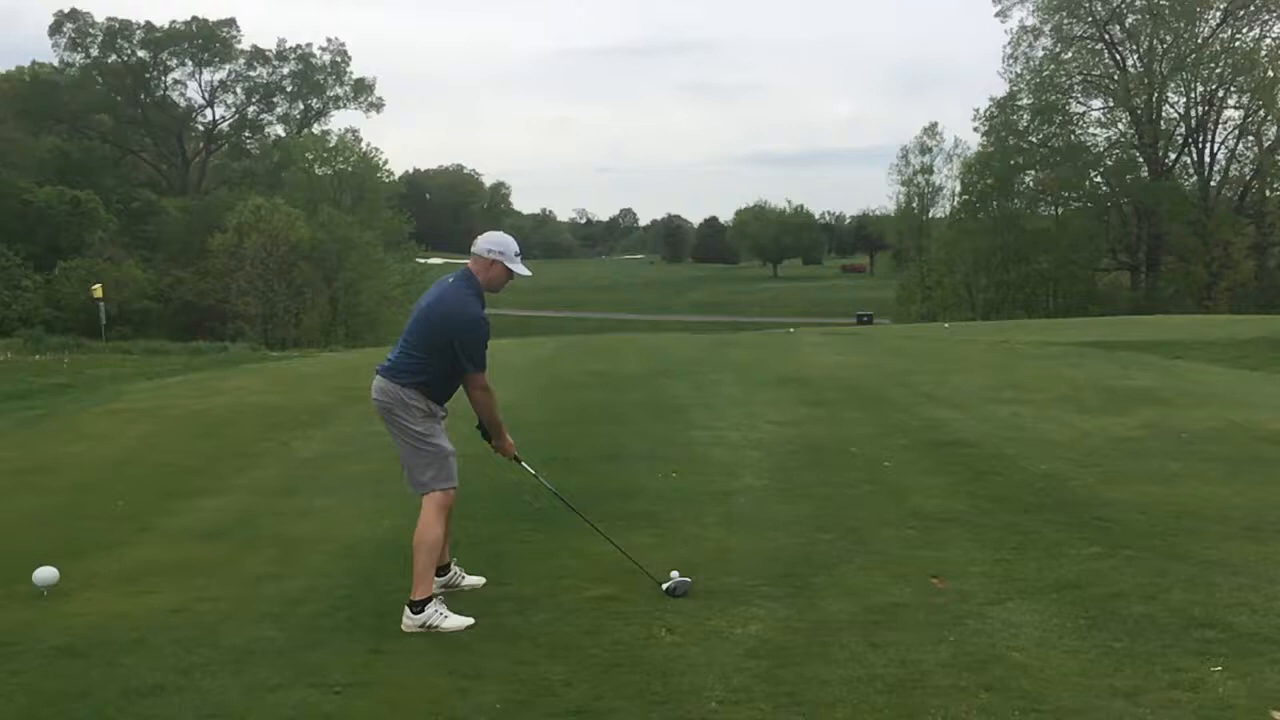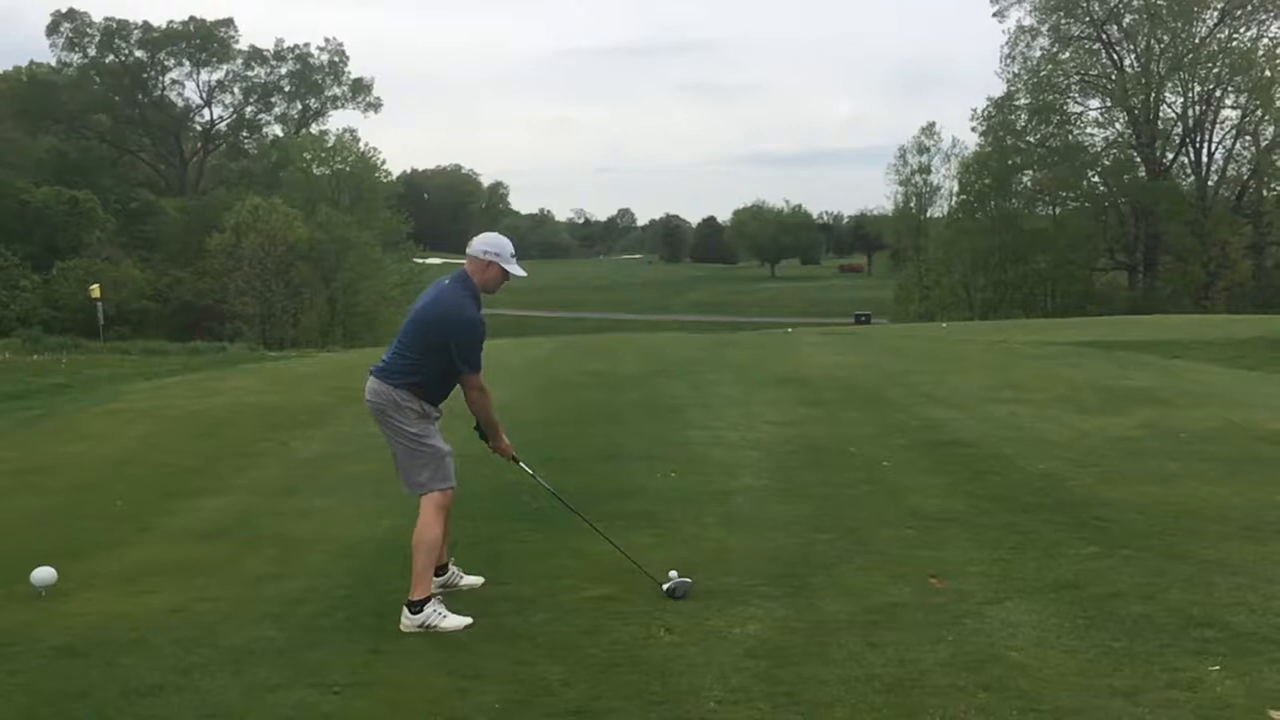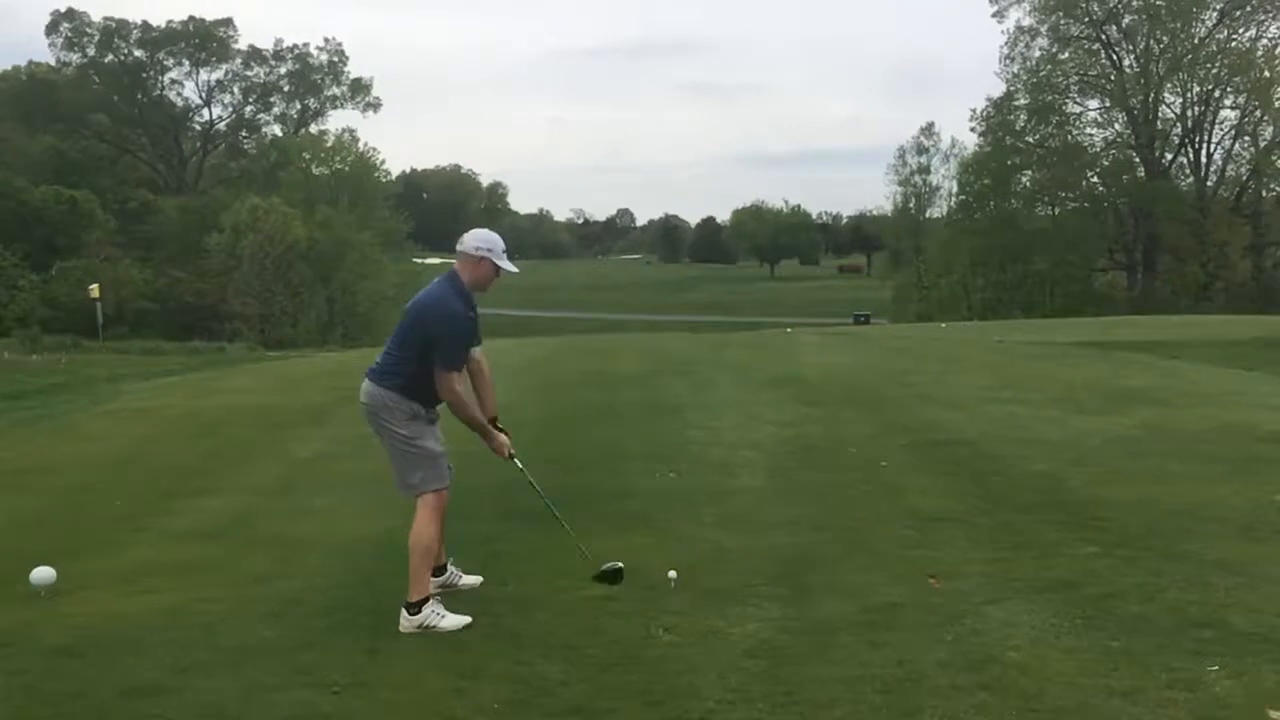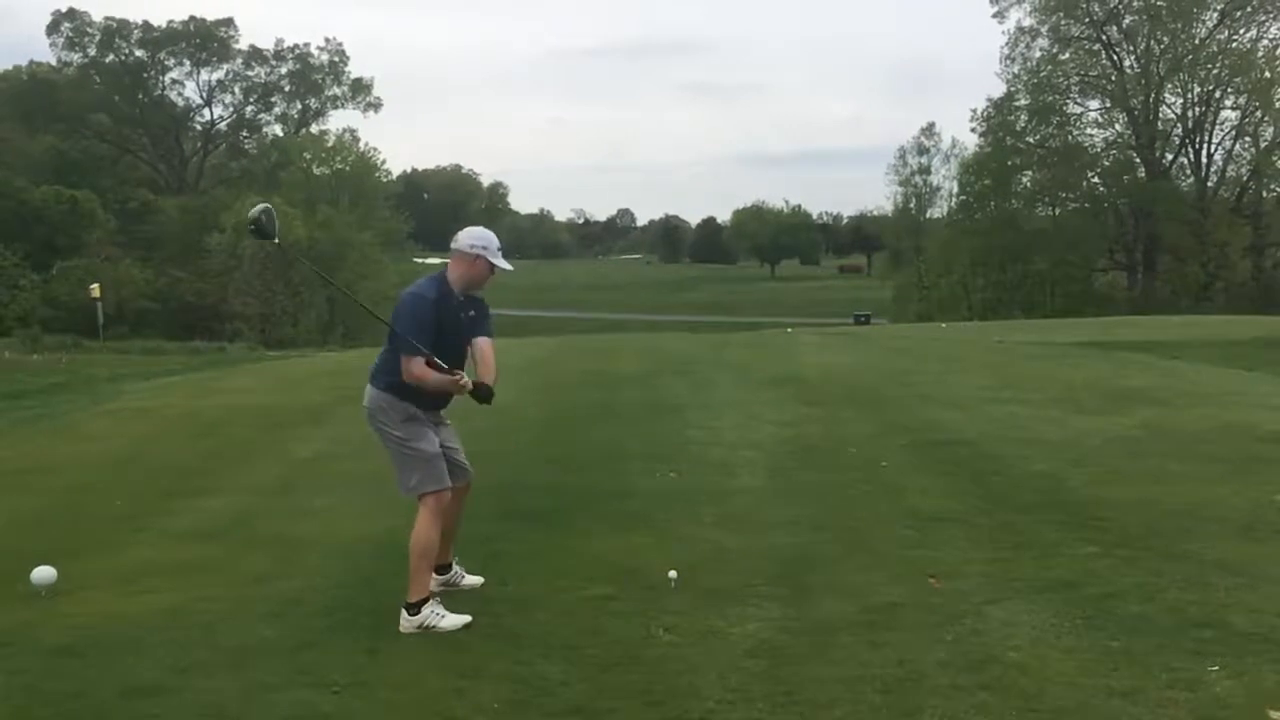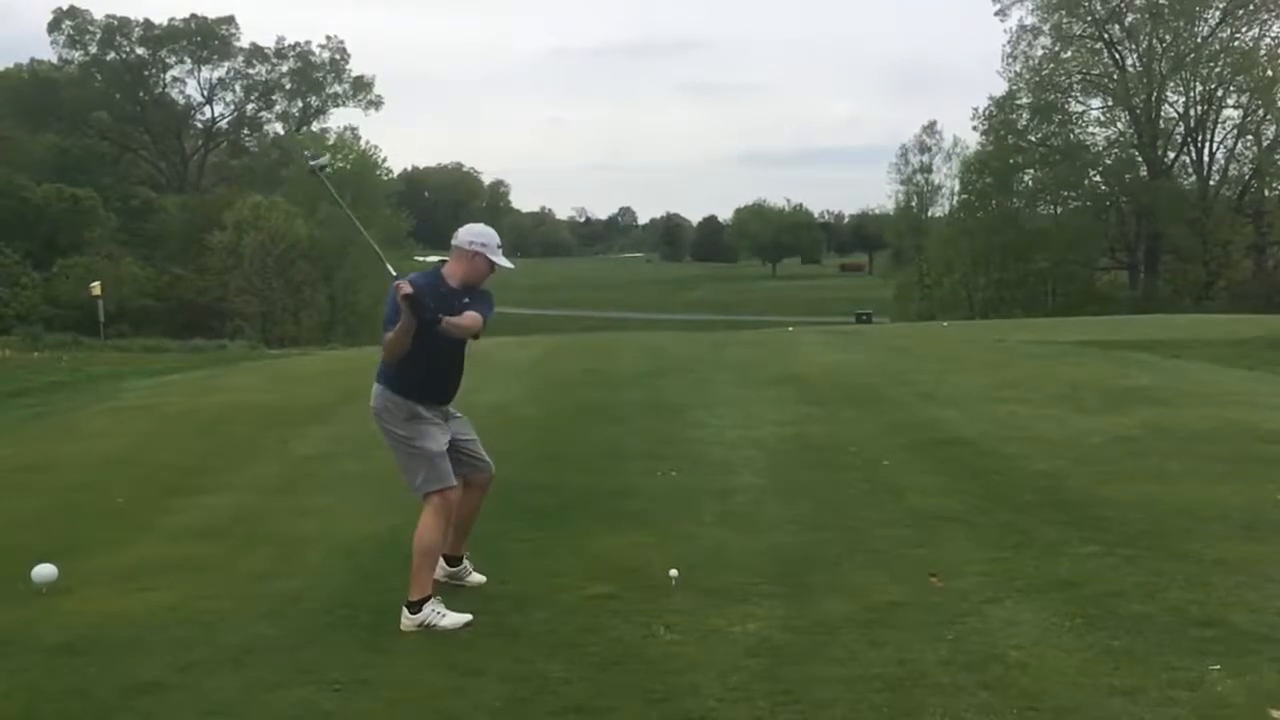
dt=0.2s
person 1, frame 1
left shoulder: (452, 286)
right shoulder: (468, 312)
right elbow: (478, 387)
left wrist: (486, 424)
right wrist: (499, 435)
left hip: (406, 392)
right hip: (407, 398)
left knee: (442, 485)
right knee: (439, 495)
left ankle: (442, 570)
right ankle: (420, 607)
person 1, frame 2
left shoulder: (450, 289)
right shoulder: (463, 313)
left elbow: (468, 374)
right elbow: (474, 387)
left wrist: (487, 426)
right wrist: (496, 435)
left hip: (403, 395)
right hip: (401, 400)
left knee: (440, 486)
right knee: (437, 495)
left ankle: (440, 571)
right ankle: (418, 607)
person 1, frame 3
left shoulder: (460, 300)
right shoulder: (444, 306)
left elbow: (477, 362)
right elbow: (450, 386)
left wrist: (495, 422)
right wrist: (488, 432)
left hip: (411, 401)
right hip: (394, 401)
left knee: (439, 484)
right knee: (433, 495)
left ankle: (438, 571)
right ankle: (417, 608)
person 1, frame 4
left shoulder: (475, 306)
right shoulder: (420, 298)
left elbow: (483, 348)
right elbow: (411, 373)
left wrist: (483, 385)
right wrist: (454, 385)
left hip: (428, 408)
right hip: (395, 405)
left knee: (459, 481)
right knee: (436, 497)
left ankle: (442, 569)
right ankle: (417, 609)
person 1, frame 5
left shoulder: (479, 297)
right shoulder: (413, 288)
left elbow: (468, 326)
right elbow: (390, 354)
left wrist: (433, 319)
right wrist: (408, 318)
left hip: (439, 405)
right hip: (402, 405)
left knee: (480, 475)
right knee: (441, 496)
left ankle: (452, 561)
right ankle: (418, 607)
